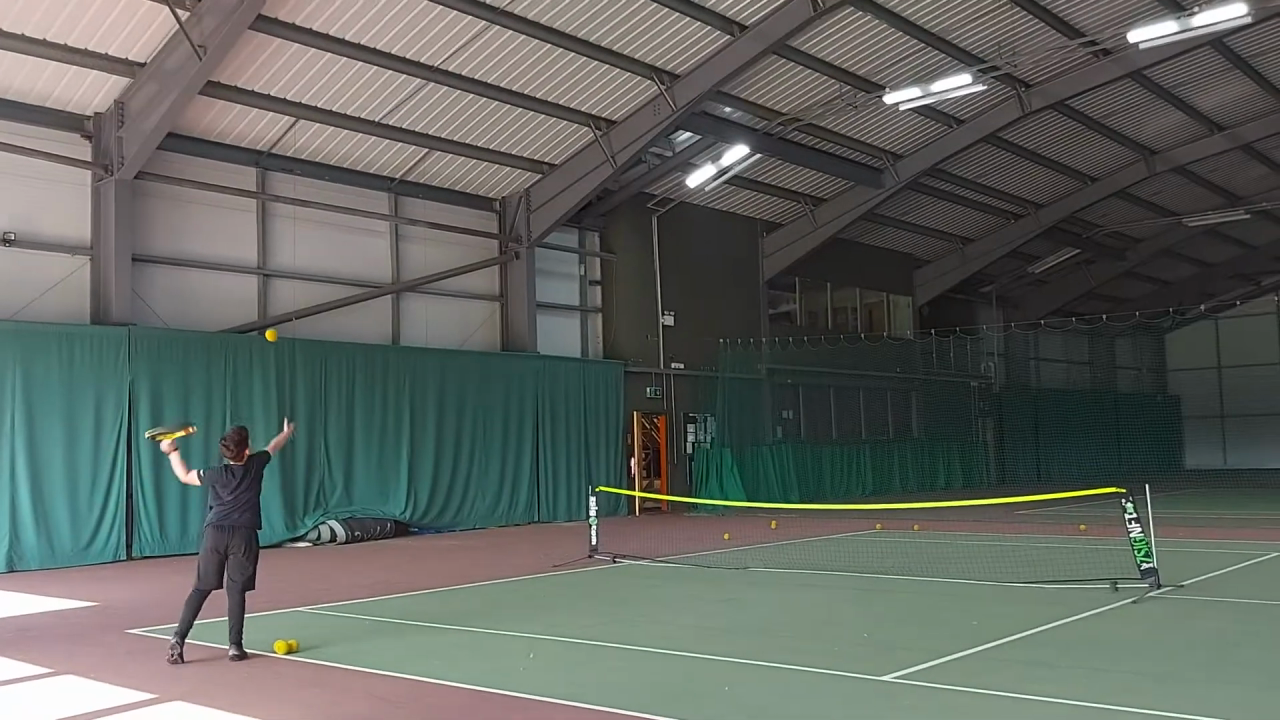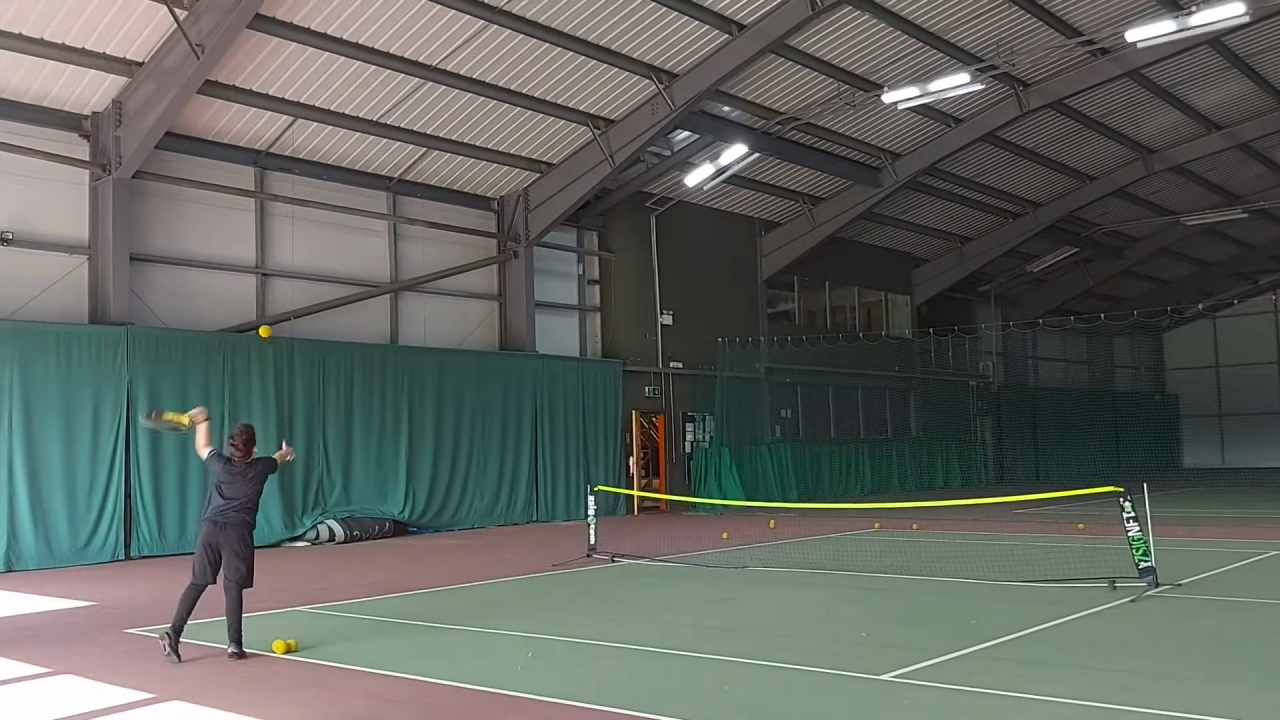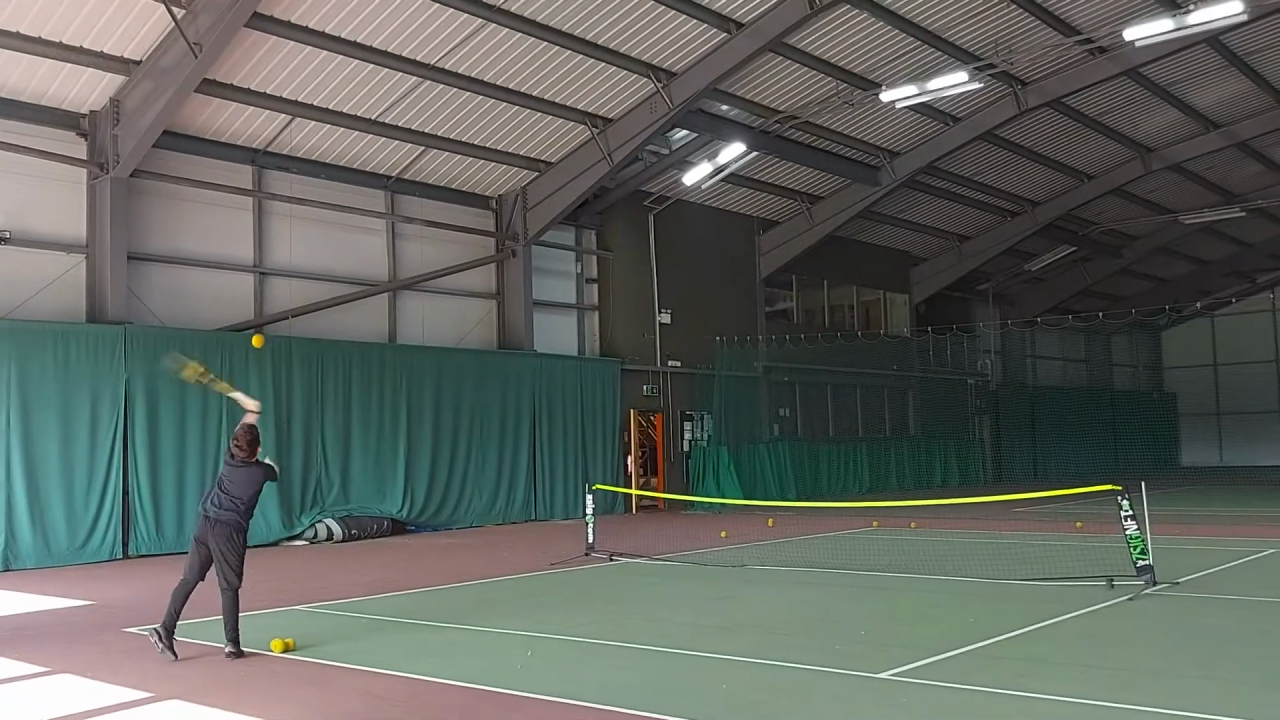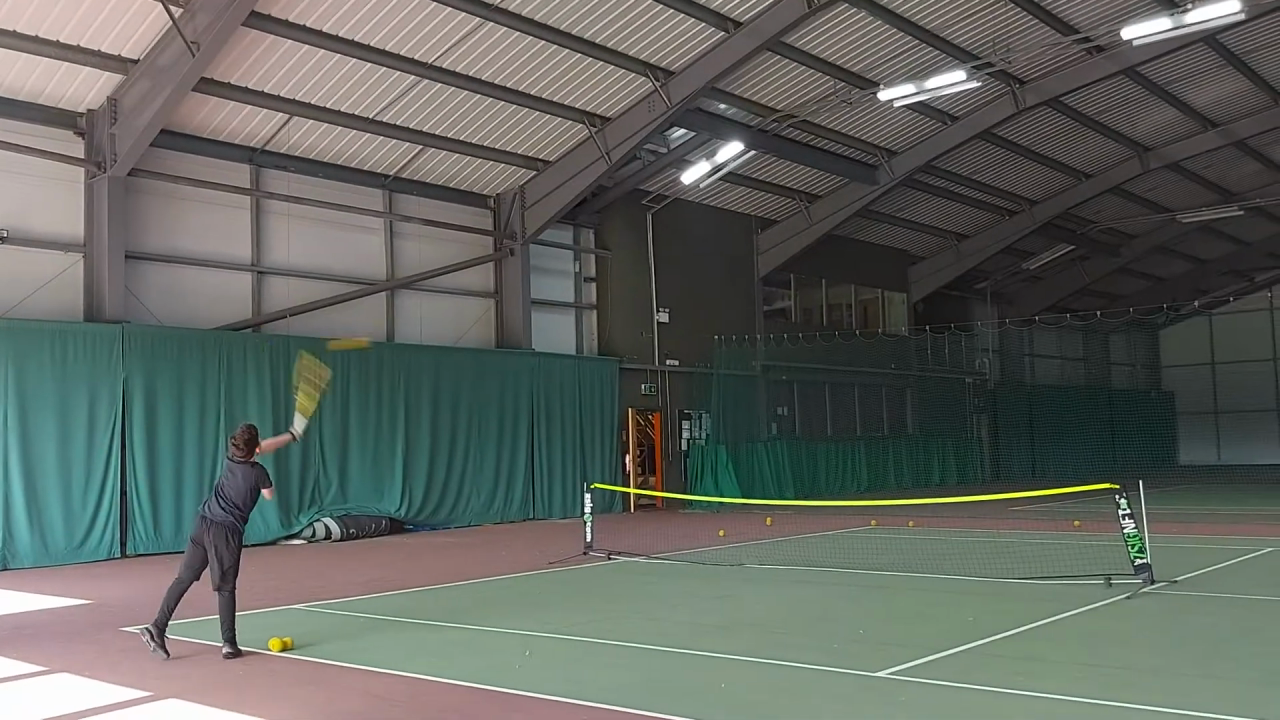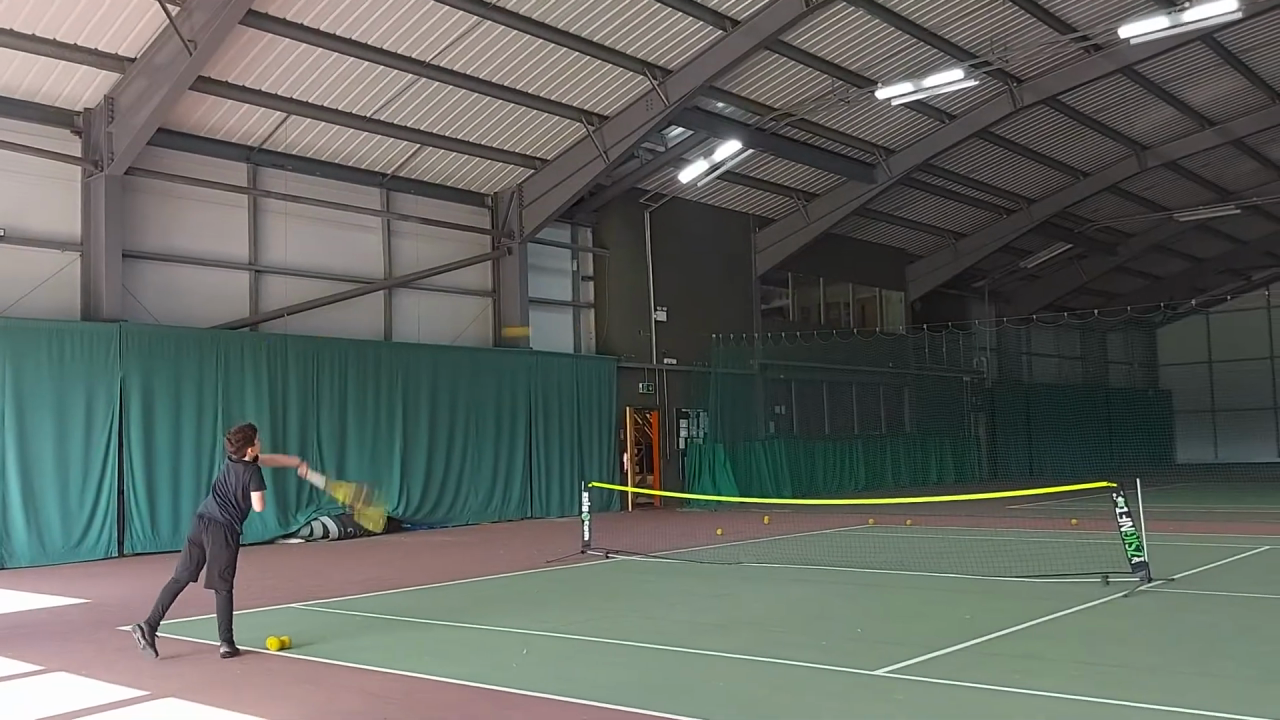
dt=0.1s
person 1, frame 1
left shoulder: (217, 474)
right shoulder: (256, 464)
left elbow: (185, 476)
right elbow: (272, 447)
left wrist: (171, 450)
right wrist: (287, 433)
left hip: (216, 533)
right hip: (244, 536)
left knee: (200, 589)
right knee: (237, 591)
left ankle: (178, 640)
right ankle: (235, 646)
person 1, frame 2
left shoulder: (221, 466)
right shoulder: (260, 465)
left elbow: (202, 448)
right elbow: (278, 459)
left wrist: (202, 421)
right wrist: (285, 452)
left hip: (211, 528)
right hip: (239, 534)
left knee: (197, 584)
right knee: (234, 589)
left ankle: (173, 633)
right ankle: (234, 644)
person 1, frame 3
left shoulder: (231, 459)
right shoulder: (262, 471)
left elbow: (242, 433)
right elbow: (273, 472)
left wrist: (251, 412)
left hip: (206, 525)
right hip: (230, 531)
left knee: (189, 579)
right knee: (229, 587)
left ankle: (166, 629)
right ankle: (231, 642)
person 1, frame 4
left shoulder: (231, 459)
right shoulder: (259, 472)
left elbow: (264, 447)
right elbow: (269, 495)
left wrist: (290, 435)
left hip: (203, 524)
right hip: (226, 532)
left knee: (183, 579)
right knee: (225, 589)
left ankle: (158, 627)
right ankle: (229, 644)
person 1, frame 5
left shoulder: (231, 459)
right shoulder: (253, 471)
left elbow: (263, 457)
right elbow: (259, 506)
left wrist: (294, 462)
left hip: (201, 523)
right hip: (224, 531)
left knee: (179, 579)
right knee: (223, 588)
left ankle: (149, 626)
right ankle: (226, 643)
